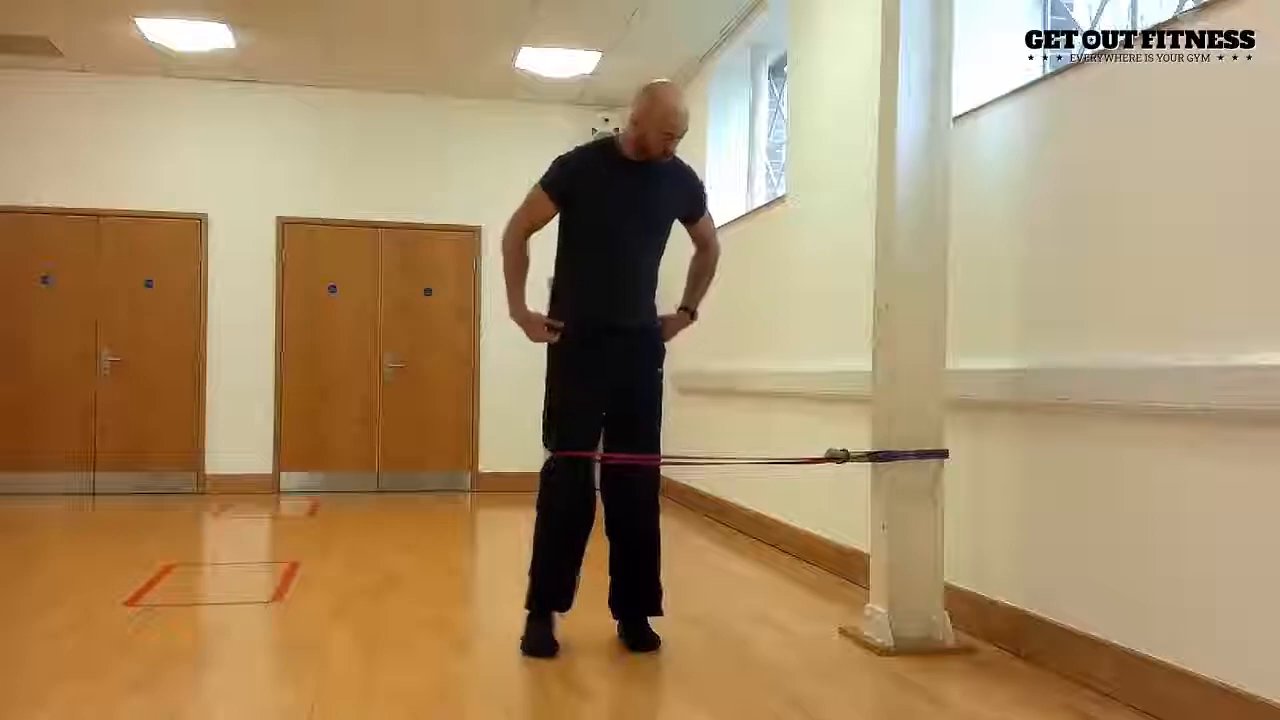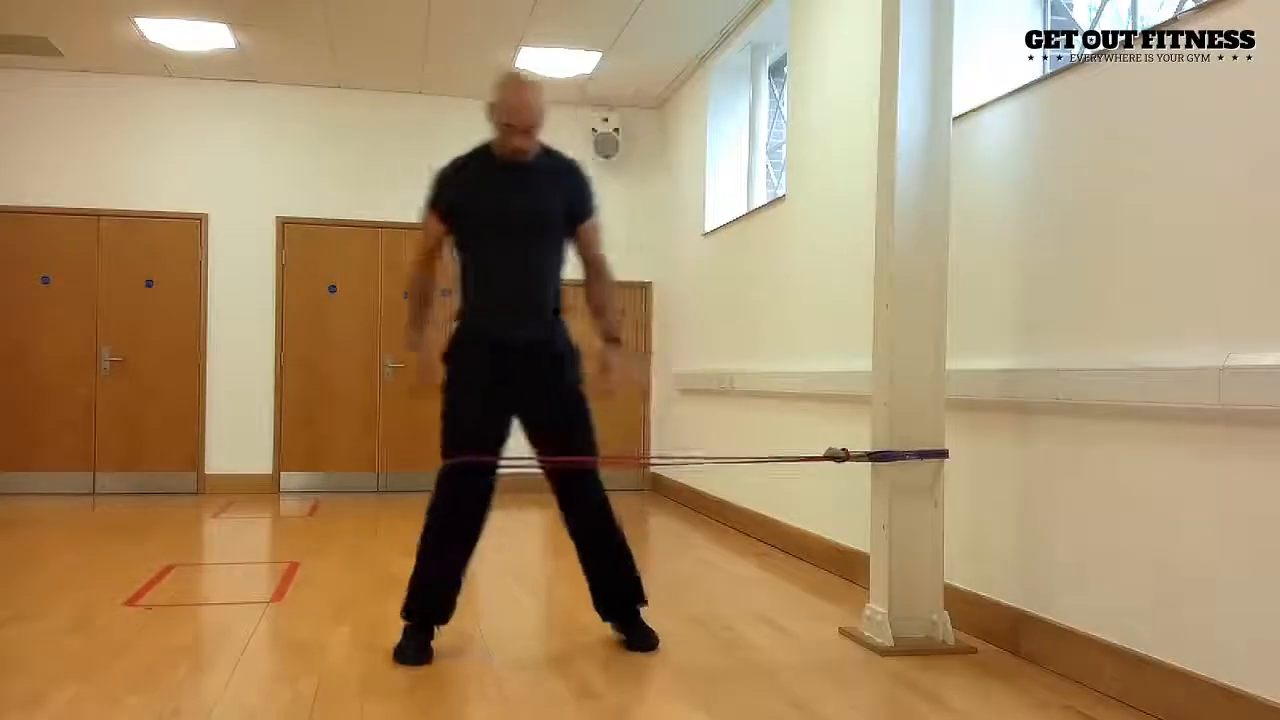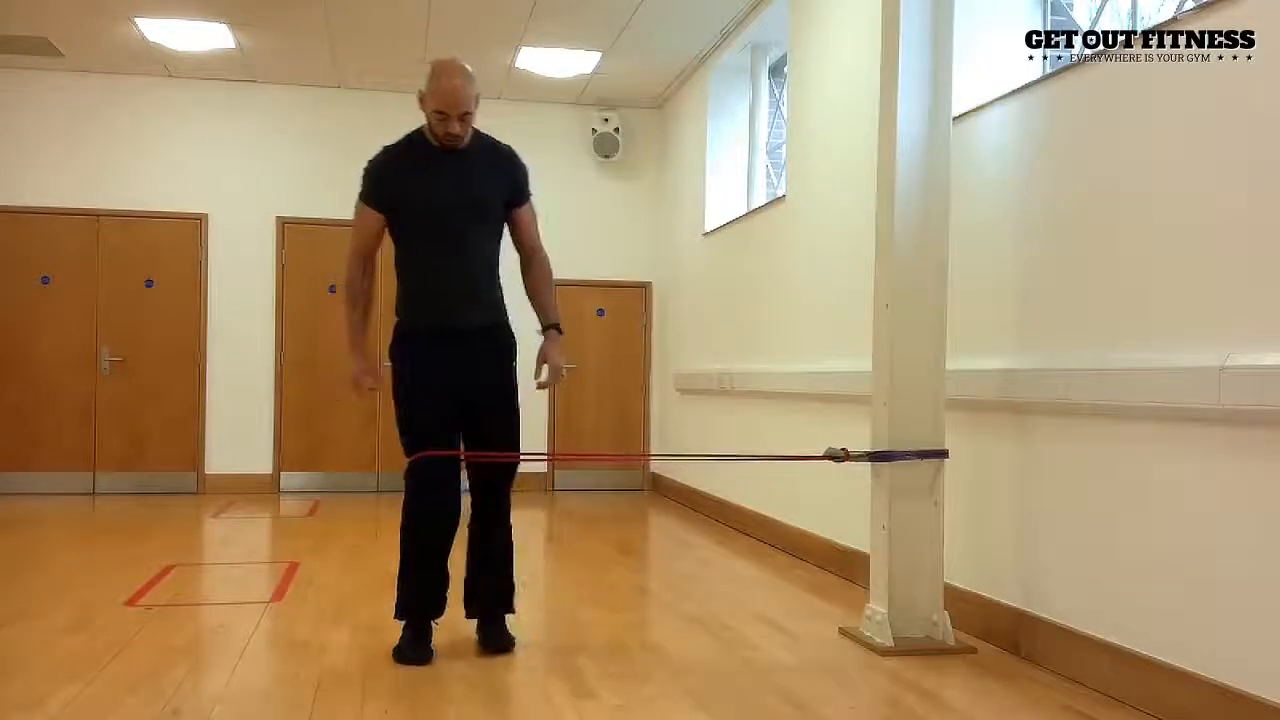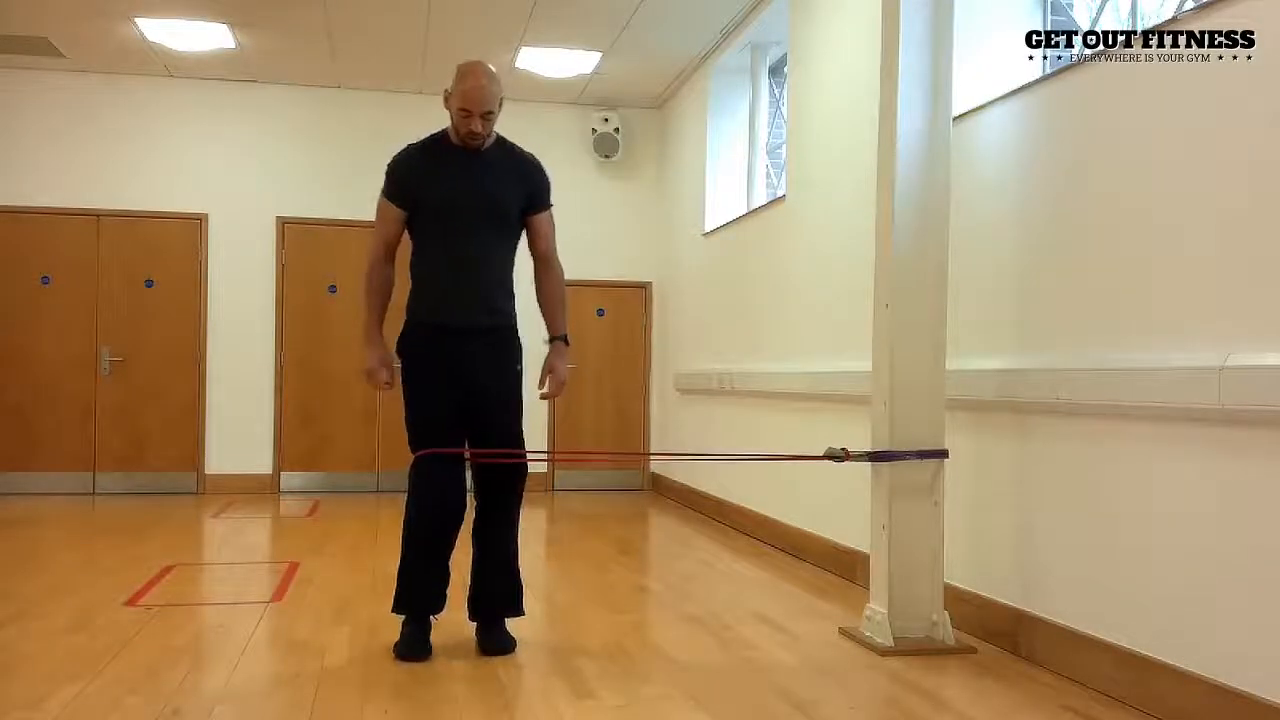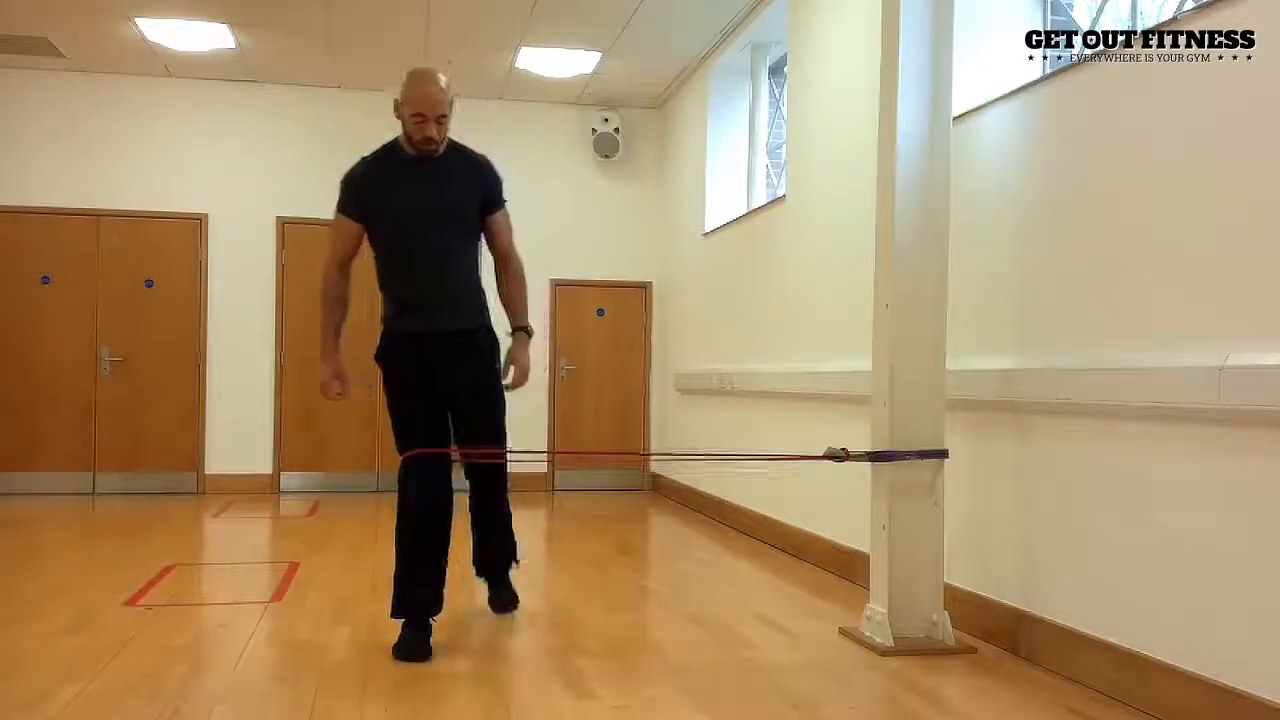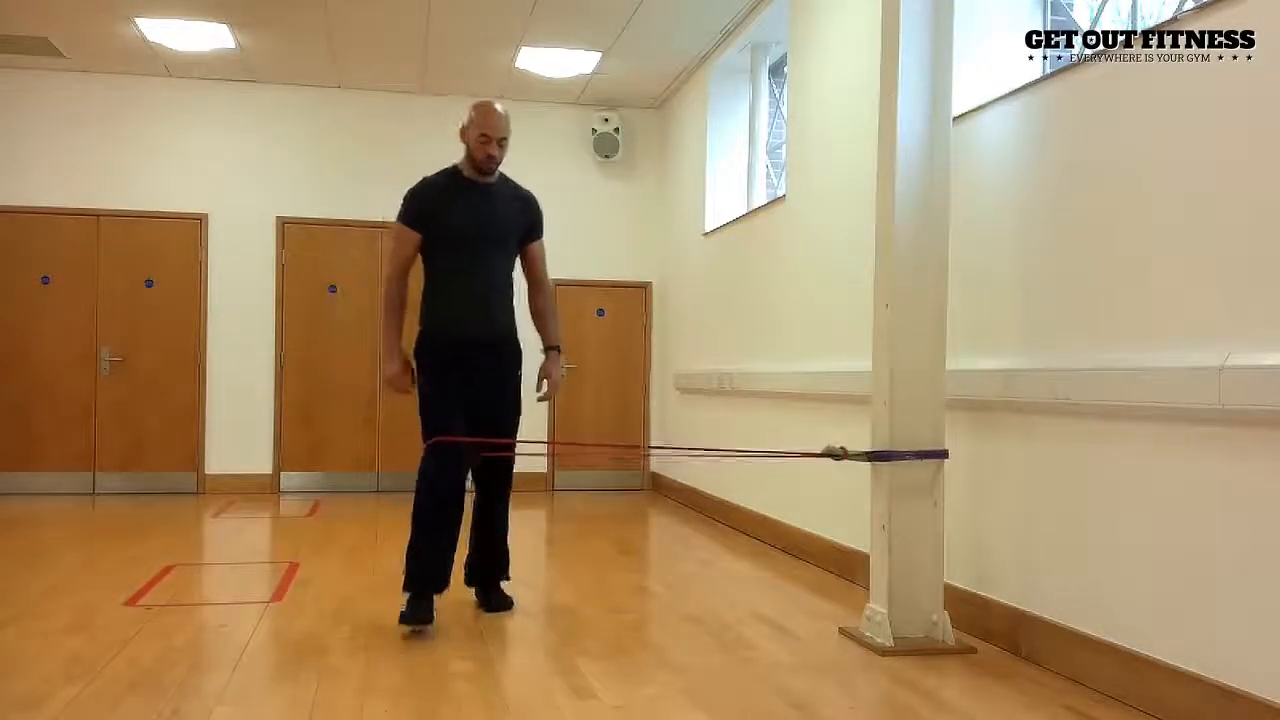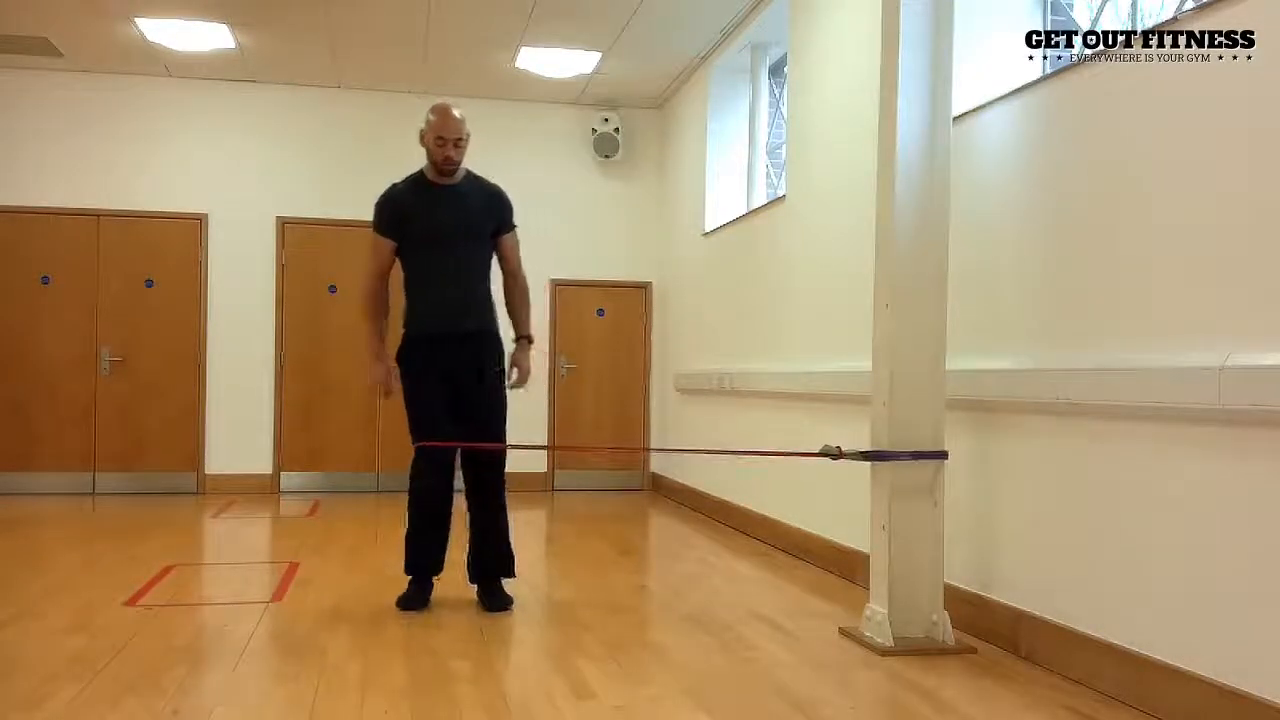
dt=0.7s
person 1, frame 1
left shoulder: (682, 182)
right shoulder: (578, 168)
left elbow: (708, 246)
right elbow: (517, 230)
left wrist: (687, 311)
right wrist: (519, 309)
left hip: (641, 345)
right hip: (577, 343)
left knee: (636, 481)
right knee: (568, 475)
left ankle: (634, 610)
right ankle: (542, 611)
person 1, frame 2
left shoulder: (568, 179)
right shoulder: (458, 179)
left elbow: (594, 266)
right elbow: (425, 263)
left wrist: (612, 339)
right wrist: (417, 341)
left hip: (548, 350)
right hip: (477, 353)
left knee: (579, 483)
right knee: (463, 484)
left ankle: (623, 610)
right ankle: (421, 620)
person 1, frame 3
left shoulder: (504, 164)
right shoulder: (390, 168)
left elbow: (532, 253)
right elbow: (361, 261)
left wrist: (552, 331)
right wrist: (359, 345)
left hip: (490, 341)
right hip: (420, 344)
left knee: (494, 479)
right knee: (431, 482)
left ankle: (491, 611)
right ankle: (418, 618)
person 1, frame 4
left shoulder: (524, 171)
right shoulder: (412, 165)
left elbow: (546, 262)
right elbow: (382, 257)
left wrist: (559, 343)
right wrist: (374, 340)
left hip: (497, 343)
right hip: (428, 343)
left knee: (503, 479)
right knee: (436, 481)
left ankle: (493, 613)
right ankle: (417, 614)
person 1, frame 5
left shoulder: (478, 171)
right shoulder: (366, 179)
left elbow: (506, 258)
right elbow: (337, 269)
left wrist: (521, 334)
right wrist: (329, 353)
left hip: (473, 341)
right hip: (406, 348)
left knee: (488, 468)
right knee: (423, 481)
left ankle: (496, 570)
right ankle: (416, 616)
person 1, frame 6
left shoulder: (522, 203)
right shoulder: (428, 196)
left elbow: (538, 284)
right elbow: (396, 275)
left wrist: (553, 351)
right wrist: (392, 350)
left hip: (500, 353)
right hip: (441, 352)
left knee: (496, 469)
right knee: (444, 464)
left ankle: (486, 578)
right ankle: (422, 591)
person 1, frame 7
left shoulder: (492, 198)
right shoulder: (397, 201)
left elbow: (513, 274)
right elbow: (378, 282)
left wrist: (523, 340)
right wrist: (379, 353)
left hip: (482, 348)
right hip: (423, 350)
left knee: (487, 462)
right knee: (432, 464)
left ankle: (490, 576)
right ankle: (421, 576)
